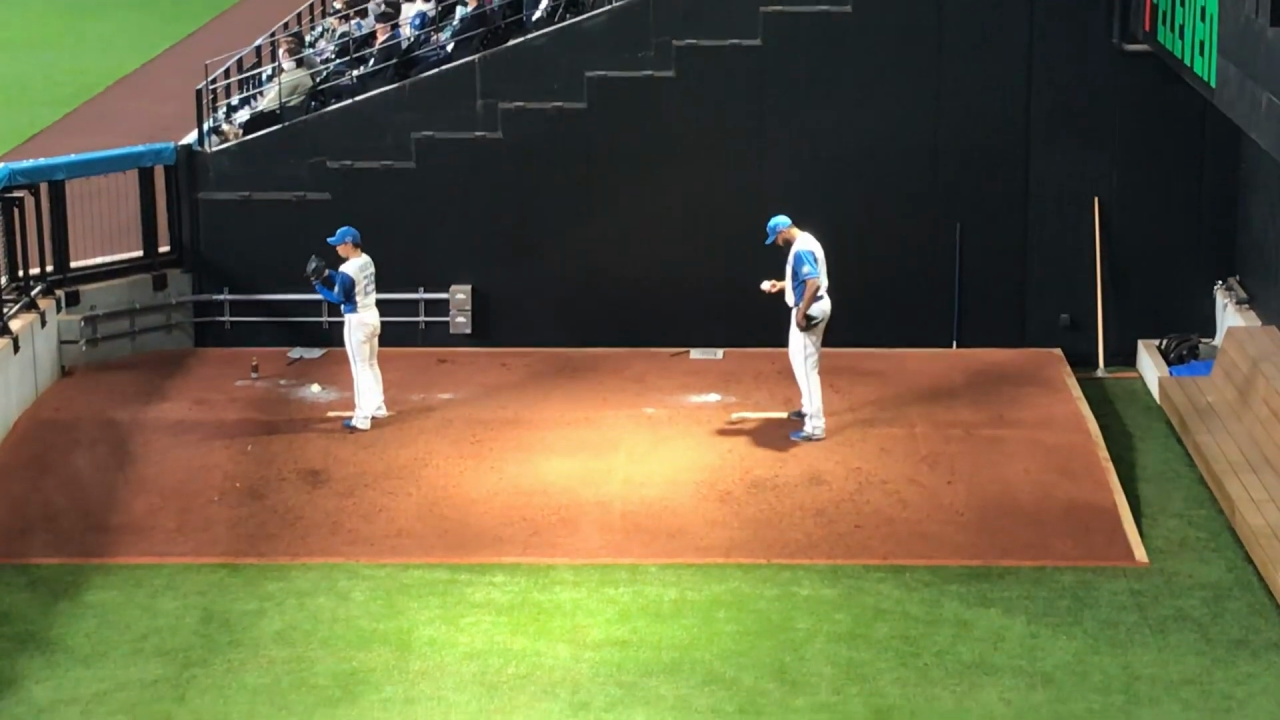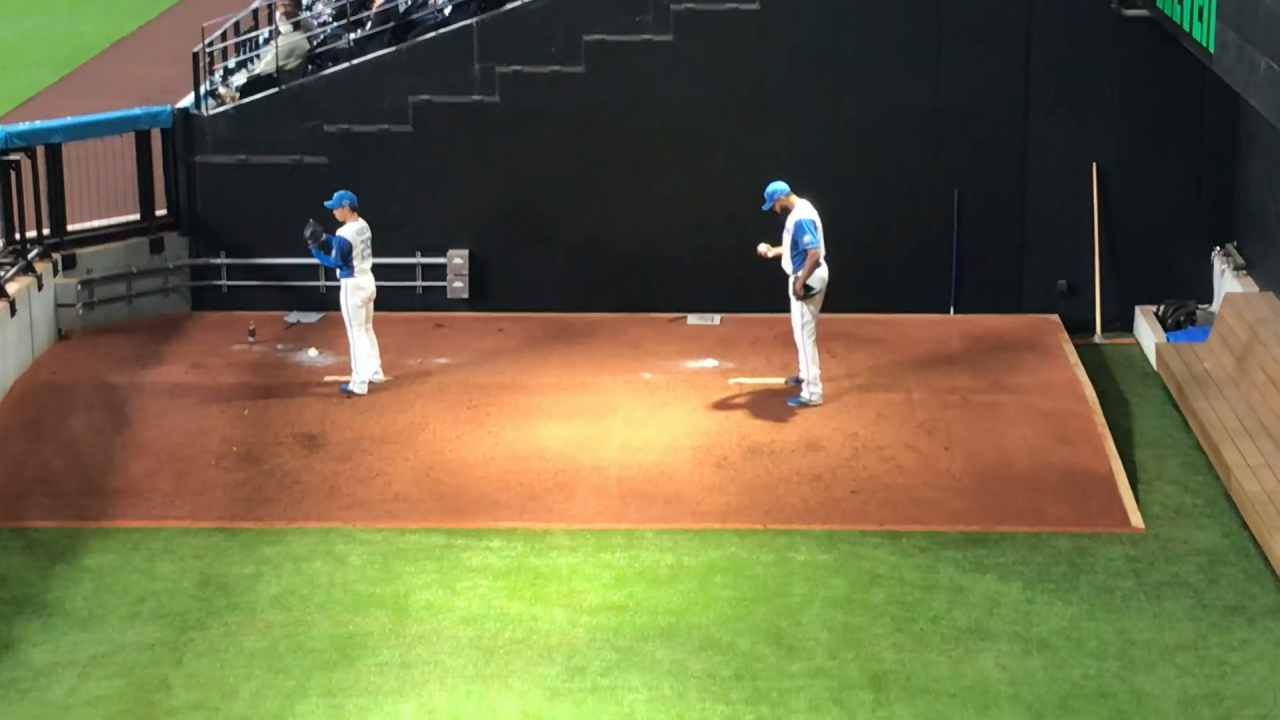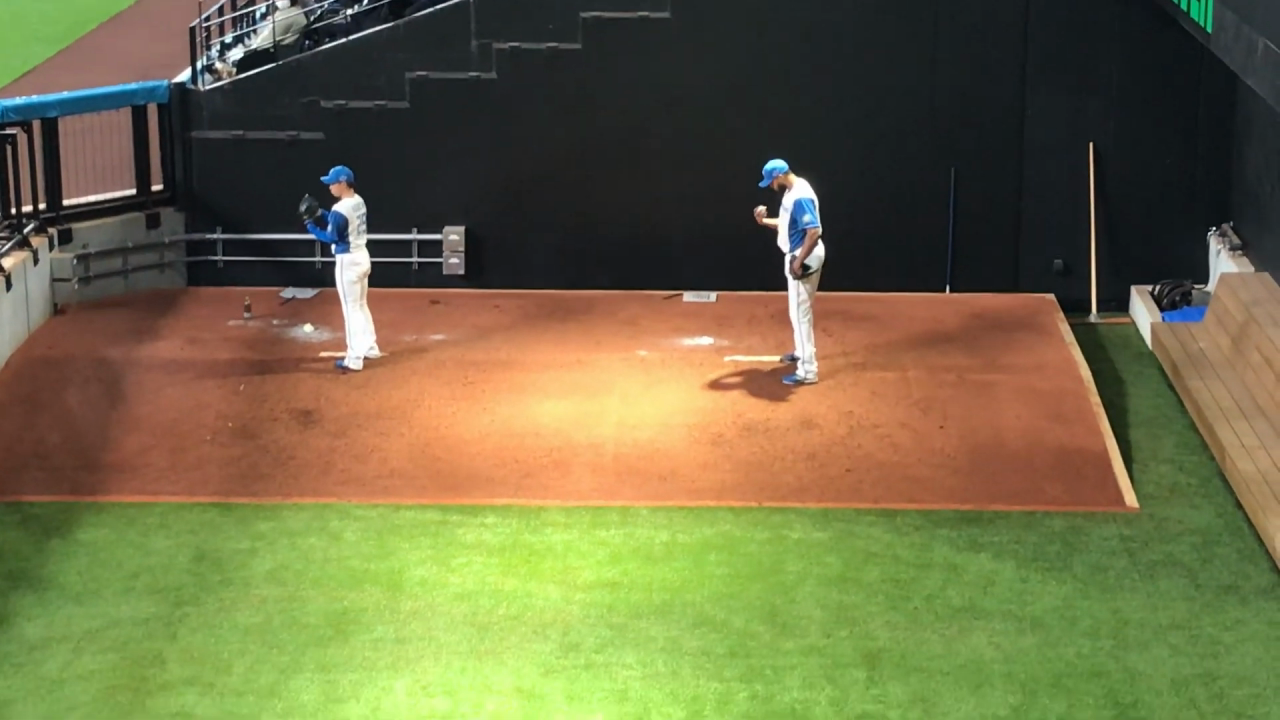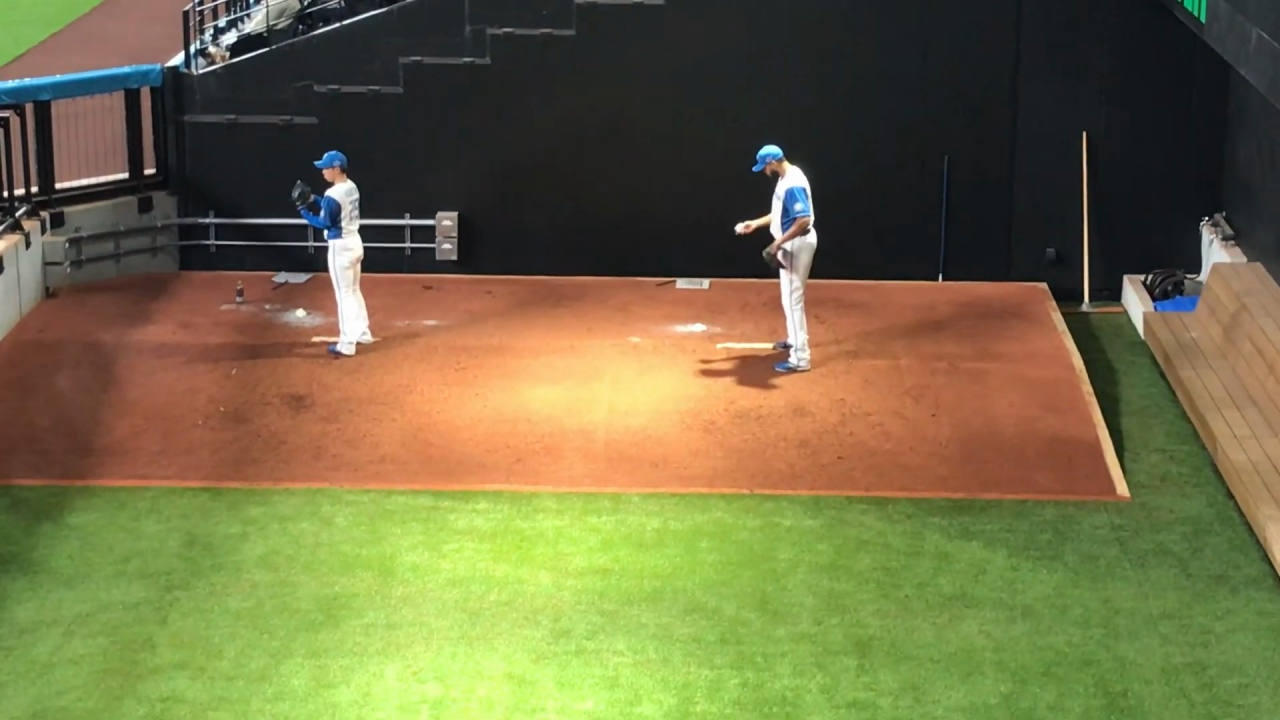
dt=0.3s
person 1, frame 1
left shoulder: (801, 249)
right shoulder: (804, 243)
left elbow: (813, 283)
left wrist: (802, 313)
right wrist: (781, 284)
left hip: (810, 309)
right hip: (811, 308)
left knee: (807, 366)
right knee: (798, 358)
right ankle: (809, 408)
person 1, frame 2
left shoulder: (801, 217)
right shoulder: (798, 211)
left elbow: (815, 252)
left wrist: (800, 282)
right wrist: (773, 251)
left hip: (808, 278)
right hip: (804, 277)
left knee: (804, 332)
right knee: (800, 329)
left ankle: (812, 392)
right ankle: (806, 374)
person 1, frame 3
left shoulder: (800, 196)
right shoulder: (791, 192)
left elbow: (814, 232)
left wrist: (799, 262)
right wrist: (764, 220)
left hip: (804, 257)
right hip: (797, 256)
left knee: (800, 311)
right knee: (797, 309)
left ankle: (807, 371)
right ankle: (801, 352)
person 1, frame 4
left shoulder: (793, 185)
right shoulder: (787, 178)
left elbow: (802, 221)
left wrist: (778, 243)
right wrist: (755, 224)
left hip: (797, 245)
right hip: (791, 244)
left knee: (793, 298)
right knee: (788, 294)
left ankle: (800, 358)
right ankle: (794, 339)
person 2, frame 1
left shoulder: (347, 270)
right shoulder: (367, 260)
left elbow: (339, 298)
left wrist: (319, 286)
right wrist: (329, 274)
left hip: (357, 321)
right hip: (372, 316)
left knee: (360, 369)
right knee: (371, 365)
left ankle: (362, 419)
right ankle: (378, 407)
person 2, frame 2
left shoulder: (344, 233)
right shoulder: (363, 225)
left elbow: (335, 263)
left wrist: (315, 251)
right wrist: (327, 239)
left hip: (353, 285)
right hip: (367, 281)
left knee: (356, 334)
right knee: (366, 329)
left ankle: (359, 384)
right ankle: (374, 372)
person 2, frame 3
left shoulder: (340, 209)
right shoulder: (359, 201)
left elbow: (331, 238)
left wrist: (311, 226)
left hip: (347, 261)
right hip: (362, 257)
left knee: (351, 309)
right knee: (361, 305)
left ankle: (354, 359)
right ankle: (370, 348)
person 2, frame 4
left shoulder: (333, 194)
right shoulder: (352, 187)
left elbow: (324, 223)
left wrist: (304, 211)
left hip: (340, 247)
right hip: (354, 242)
left knee: (344, 295)
right knee: (354, 290)
left ankle: (347, 344)
right ankle: (362, 333)
